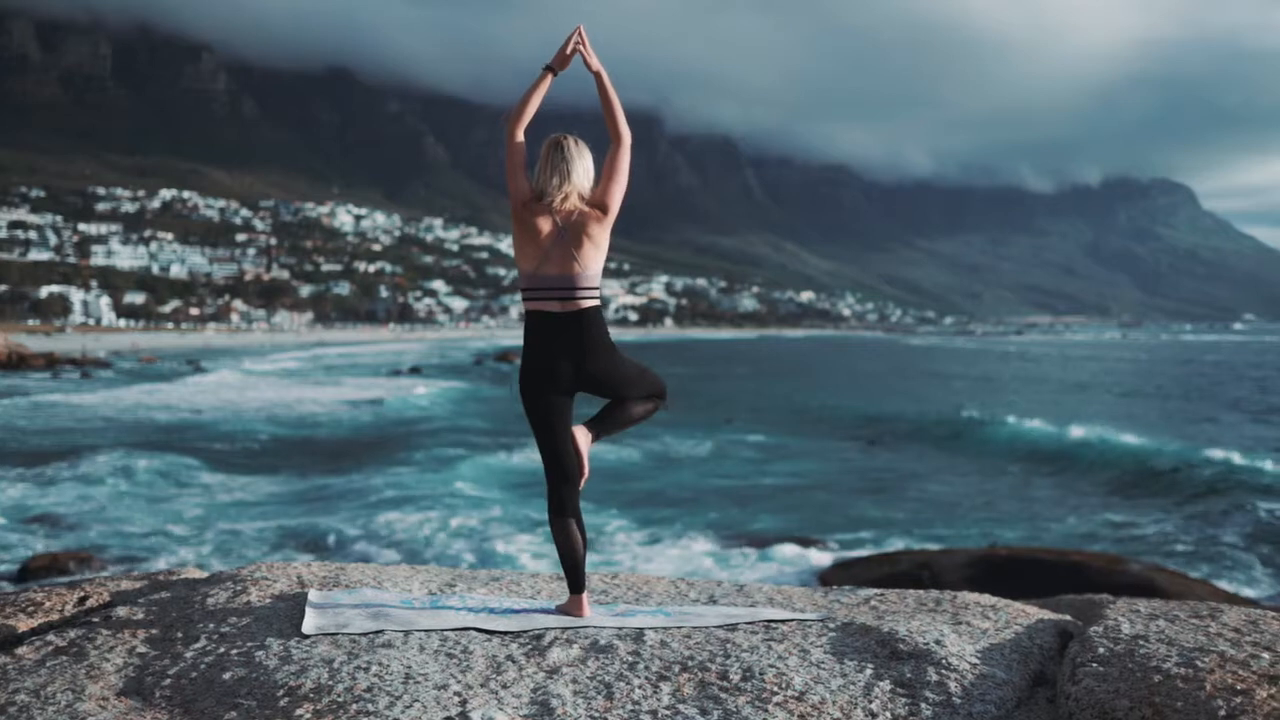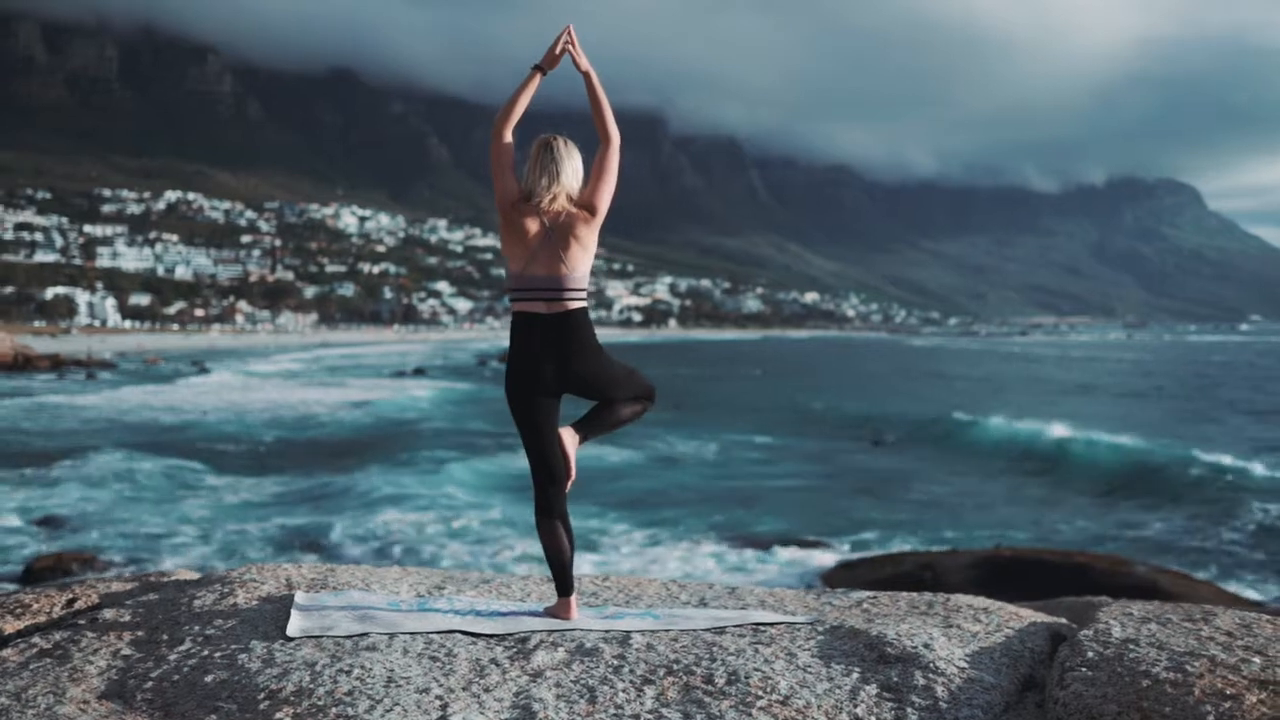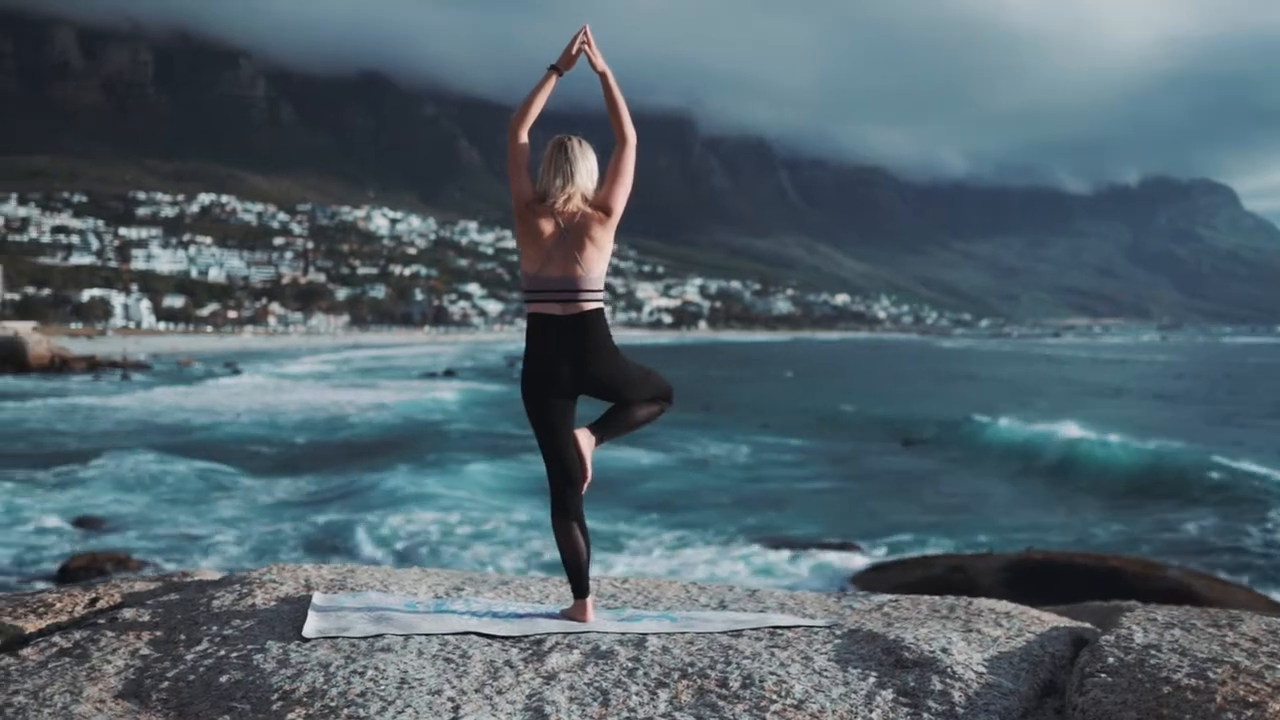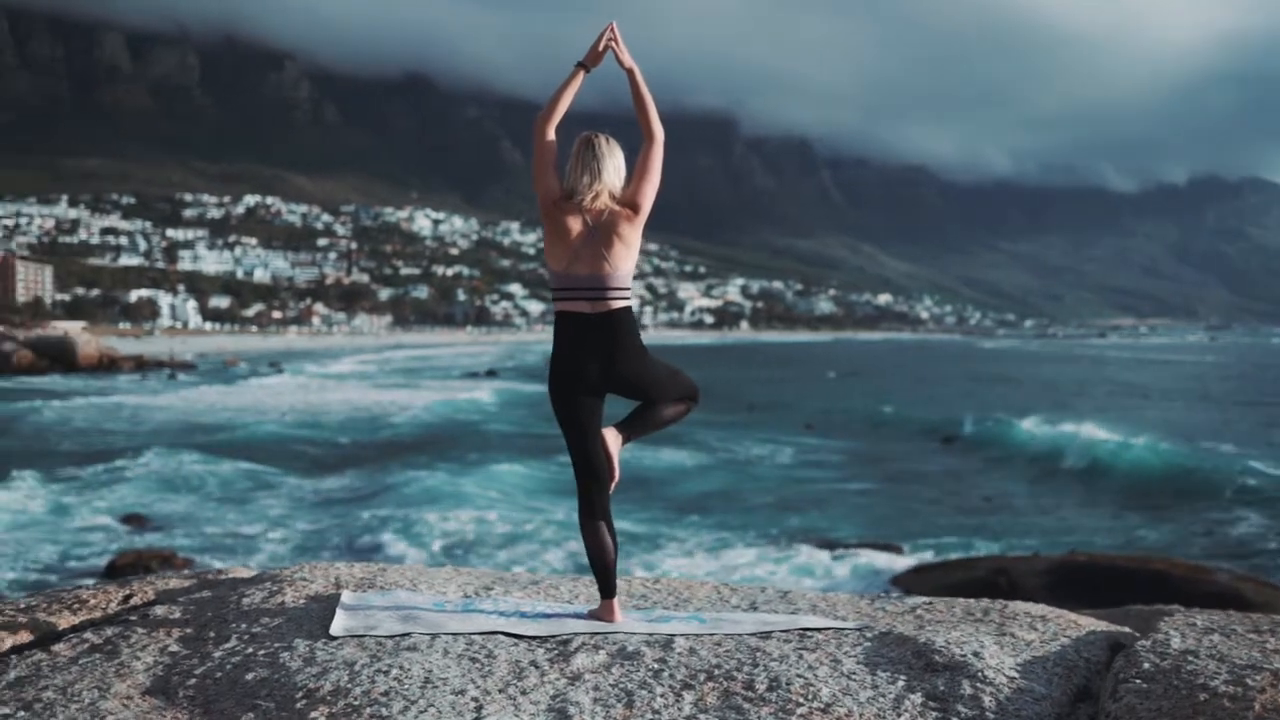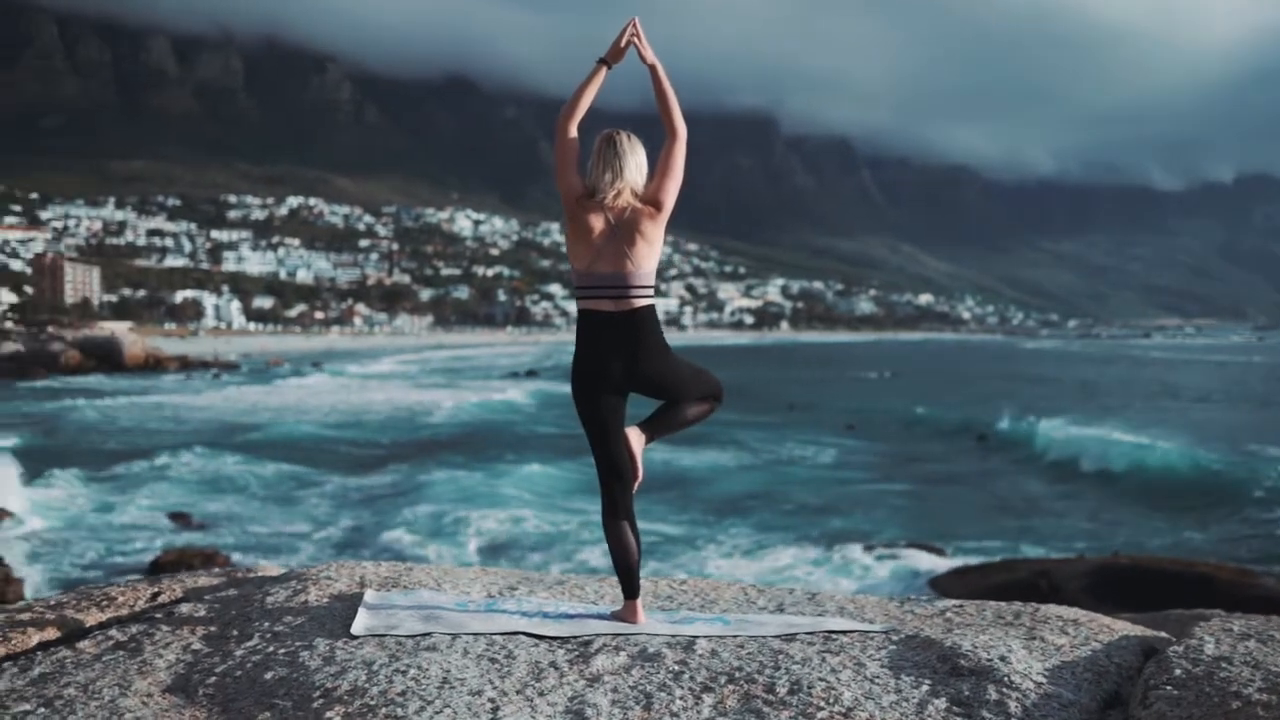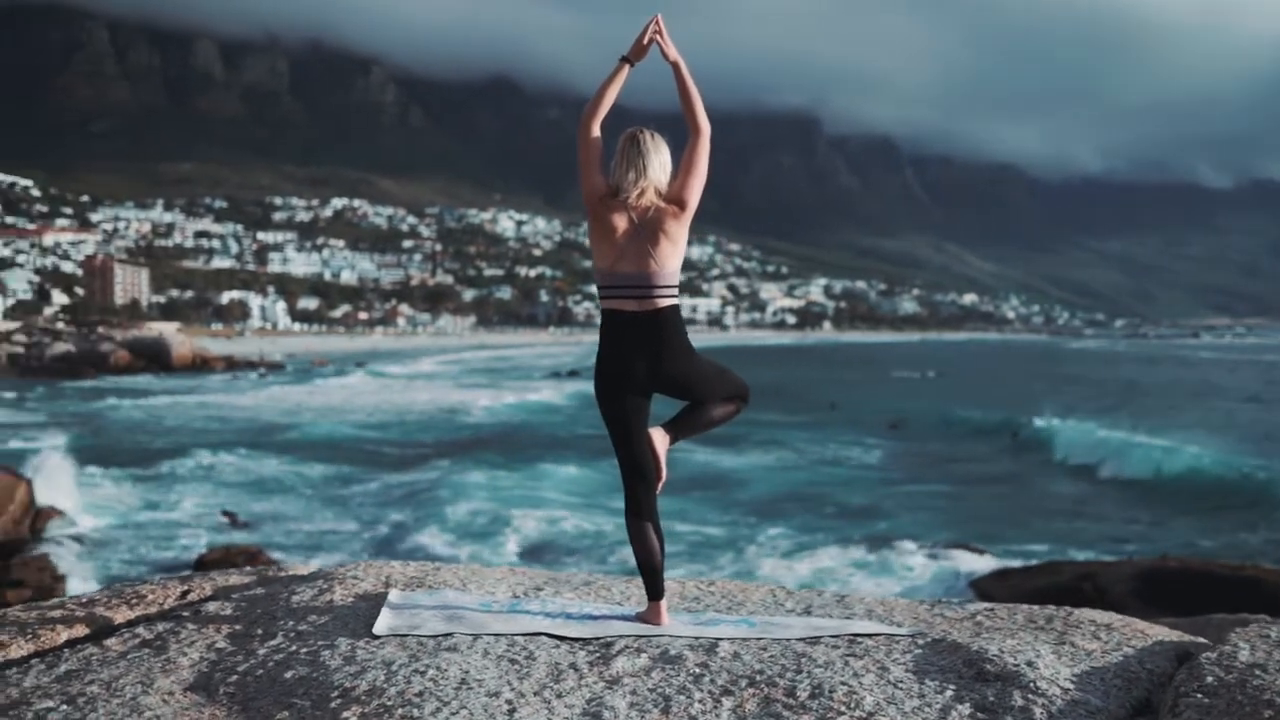
dt=0.5s
person 1, frame 1
left shoulder: (525, 216)
right shoulder: (599, 216)
left elbow: (513, 132)
right elbow: (622, 137)
left wrist: (552, 69)
right wrist: (596, 69)
left hip: (540, 358)
right hip: (590, 351)
left knee: (561, 484)
right knee: (653, 391)
left ankle: (578, 599)
right ankle: (589, 432)
person 1, frame 2
left shoulder: (512, 216)
right shoulder: (587, 217)
left elbow: (501, 133)
right elbow: (612, 139)
left wrist: (542, 68)
right wrist: (585, 68)
left hip: (527, 359)
right hip: (578, 353)
left knee: (547, 486)
right knee: (642, 392)
left ankle: (566, 601)
right ankle: (576, 434)
person 1, frame 3
left shoulder: (527, 217)
right shoulder: (602, 219)
left elbow: (516, 133)
right elbow: (627, 139)
left wrist: (557, 69)
right wrist: (601, 69)
left hip: (542, 360)
right hip: (593, 354)
left knee: (564, 488)
right knee: (659, 393)
left ankle: (582, 603)
right ankle: (593, 436)
person 1, frame 4
left shoulder: (555, 214)
right shoulder: (631, 215)
left elbow: (544, 130)
right elbow: (656, 136)
left wrist: (586, 65)
right wrist: (628, 65)
left hip: (571, 359)
right hip: (621, 353)
left knee: (591, 487)
right knee: (686, 392)
left ankle: (608, 604)
right ankle: (619, 434)
person 1, frame 5
left shoulder: (577, 213)
right shoulder: (653, 214)
left elbow: (566, 127)
right elbow: (678, 133)
left wrist: (607, 62)
right wrist: (651, 62)
left hip: (593, 358)
right hip: (644, 351)
left knee: (614, 487)
right knee: (710, 391)
left ankle: (632, 606)
right ankle: (643, 434)
person 1, frame 6
left shoulder: (600, 212)
right shoulder: (677, 213)
left elbow: (588, 127)
right elbow: (702, 132)
left wrist: (629, 60)
right wrist: (674, 59)
left hip: (616, 358)
right hip: (667, 351)
left knee: (638, 489)
right knee: (736, 393)
left ankle: (656, 608)
right ankle: (667, 435)
